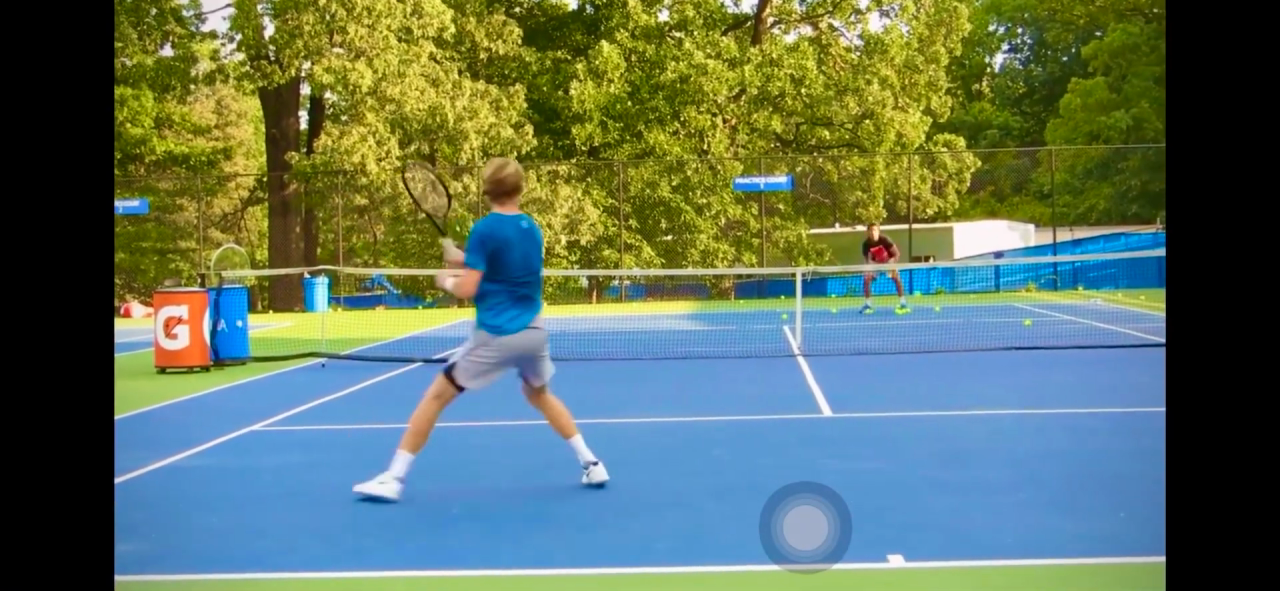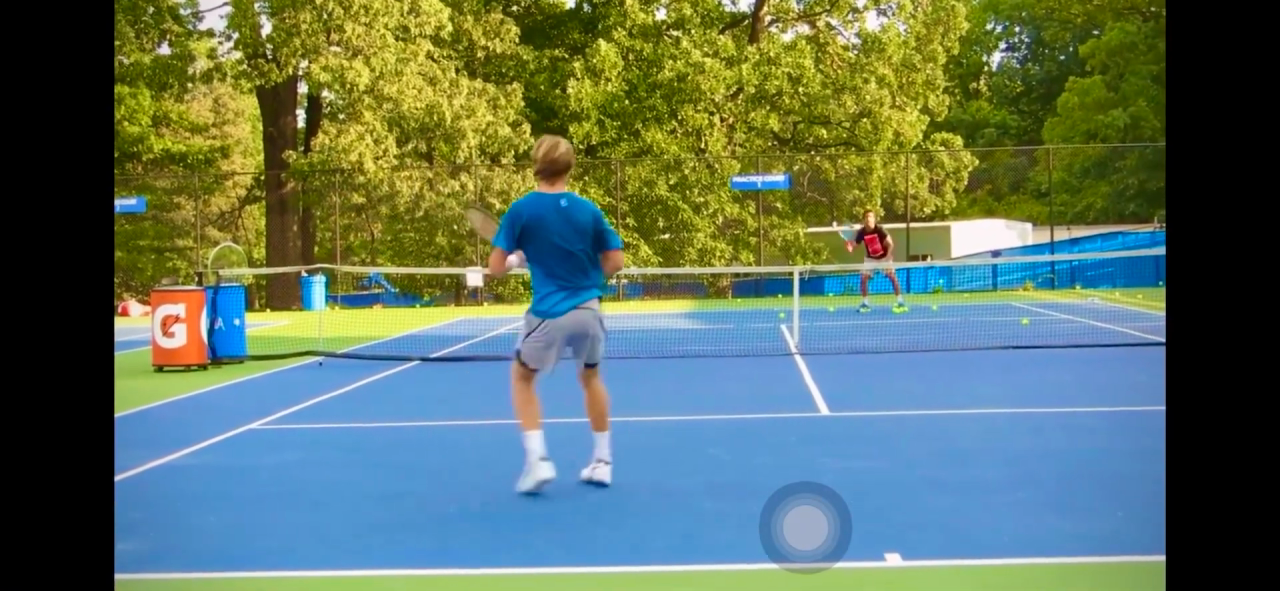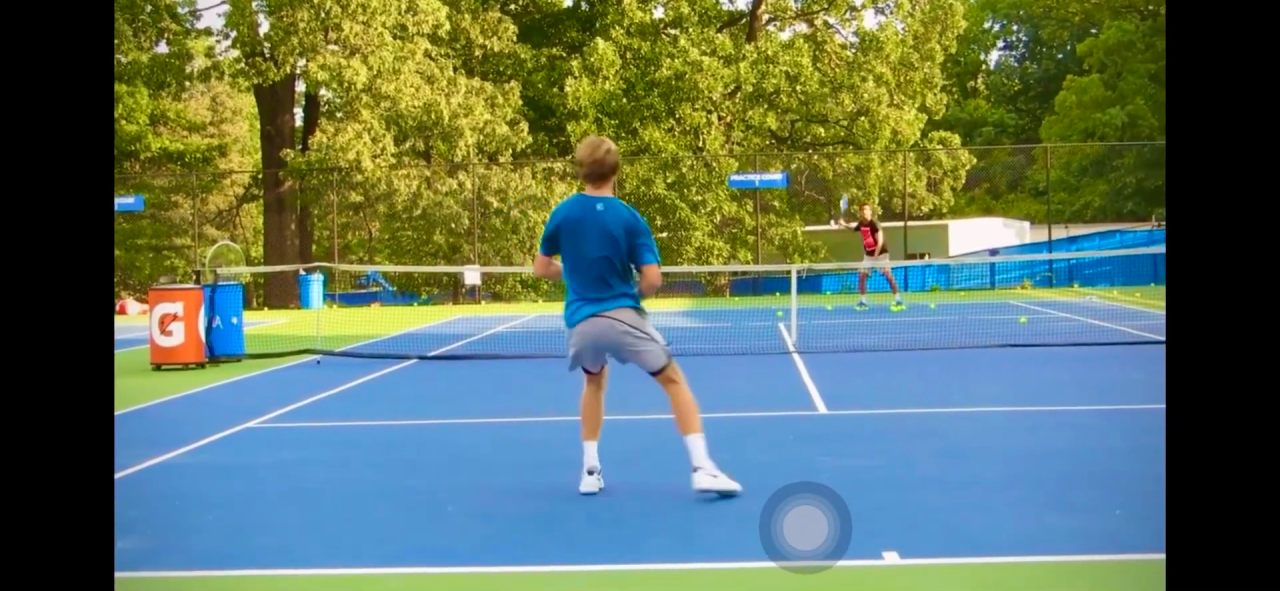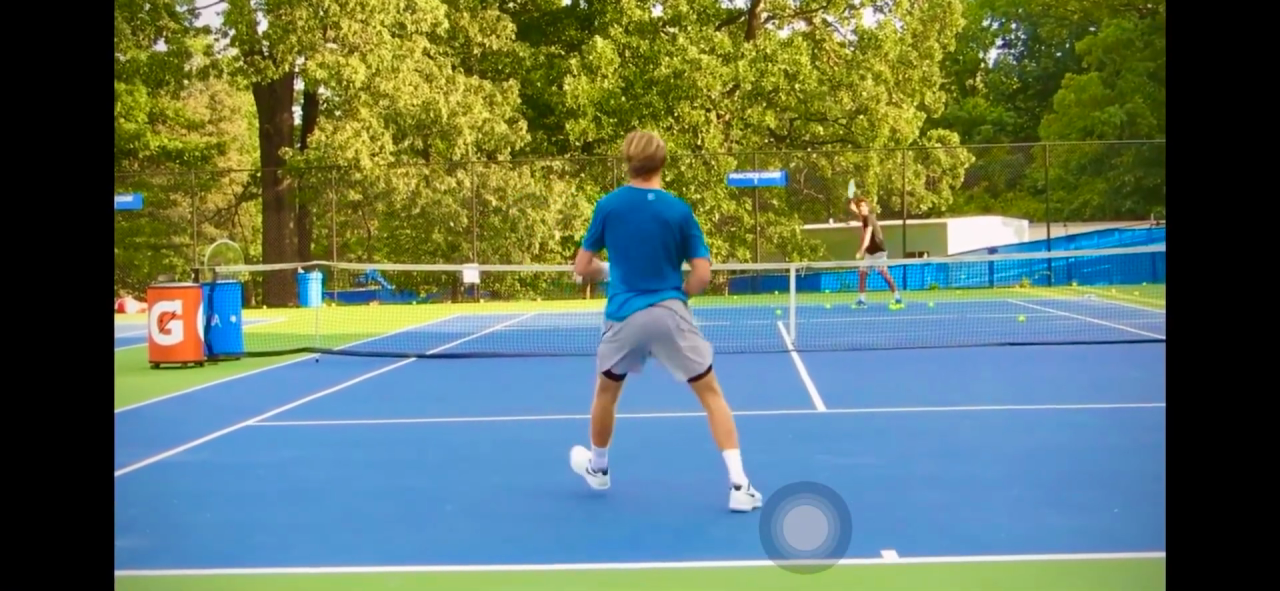
dt=0.2s
person 1, frame 1
left shoulder: (484, 229)
right shoulder: (533, 228)
left elbow: (467, 289)
left wrist: (448, 280)
right wrist: (465, 258)
left hip: (495, 334)
right hip: (534, 331)
left knee: (437, 397)
right knee: (540, 395)
left ankle: (394, 478)
right ankle: (590, 463)
person 1, frame 2
left shoulder: (520, 211)
right shoulder: (589, 211)
left elbow: (495, 268)
right elbow: (615, 264)
left wrist: (516, 259)
left hip: (548, 316)
right hip: (588, 311)
left knee: (521, 378)
right knee: (590, 378)
left ankle: (537, 460)
right ankle: (602, 462)
person 1, frame 3
left shoulder: (561, 213)
right shoulder: (629, 217)
left elbow: (542, 270)
right elbow: (652, 280)
left hip: (580, 321)
right hip: (623, 318)
left knee: (594, 383)
right knee: (675, 383)
left ankle: (590, 471)
right ankle: (704, 469)
person 1, frame 4
left shoulder: (607, 206)
right shoulder: (679, 210)
left elbow: (581, 267)
right elbow: (702, 275)
left hip: (623, 317)
right hip: (669, 313)
left knee: (606, 391)
right knee: (711, 394)
left ankle: (597, 468)
right ankle: (739, 487)
